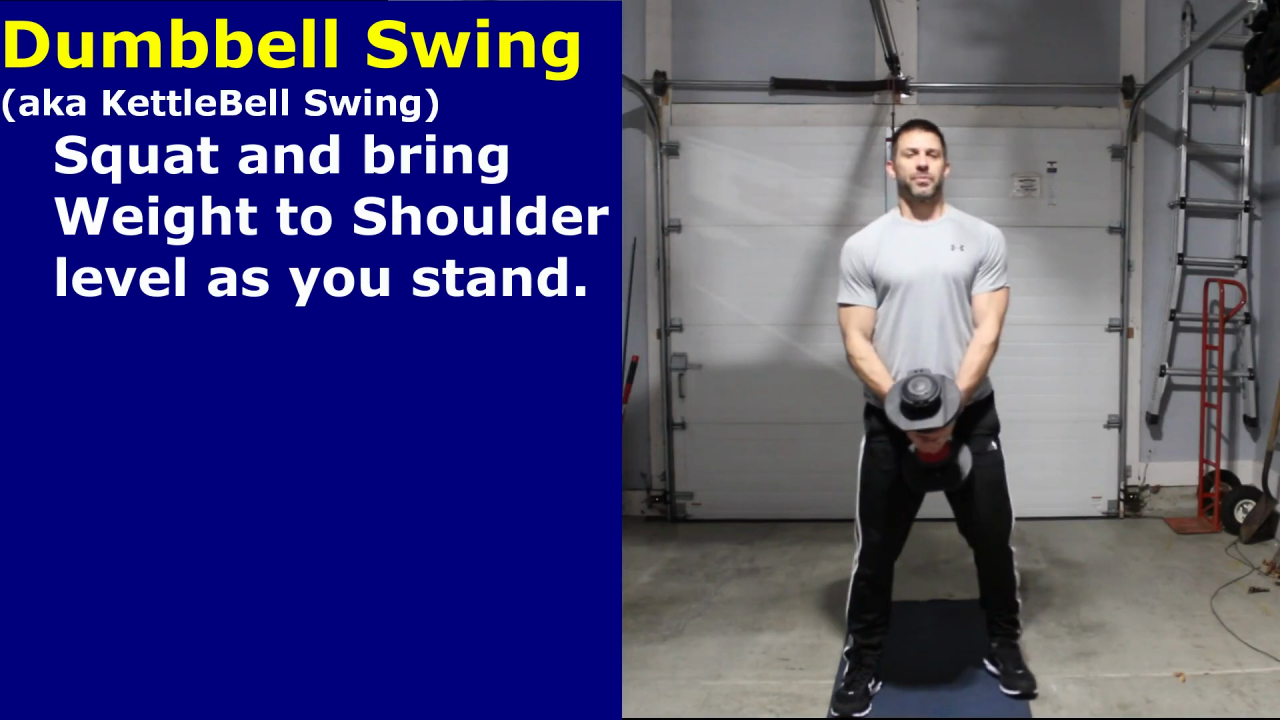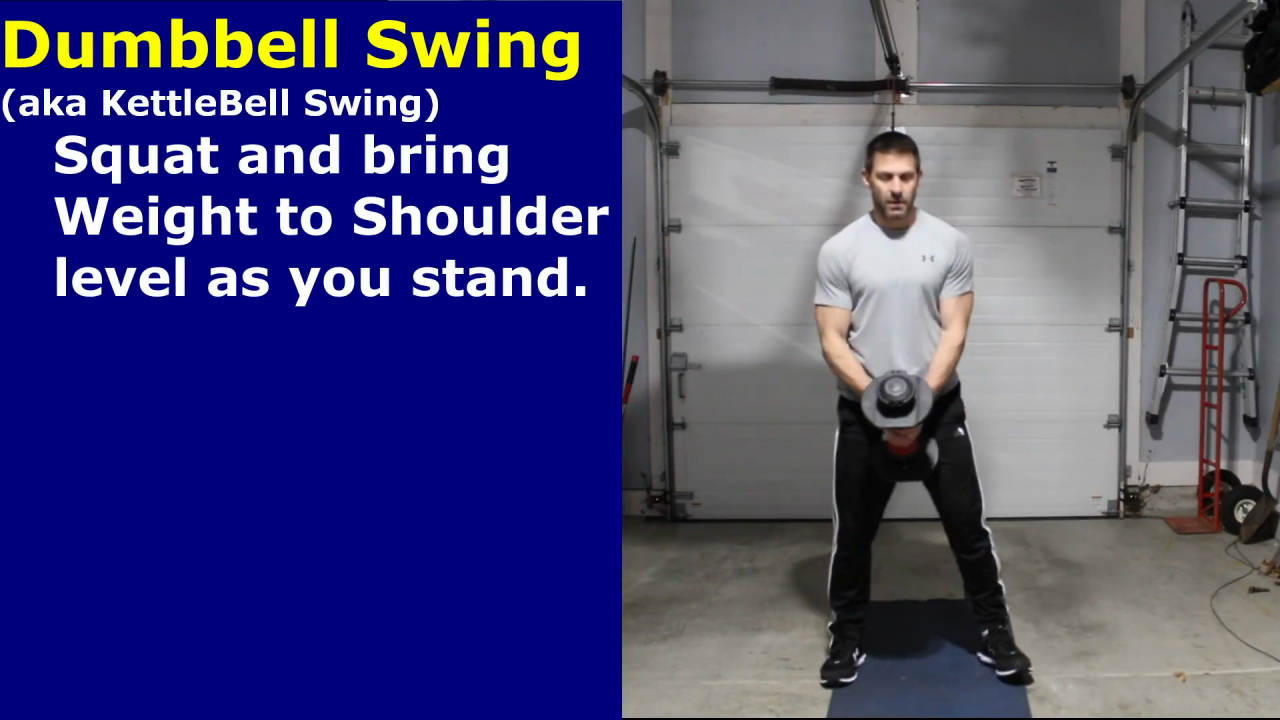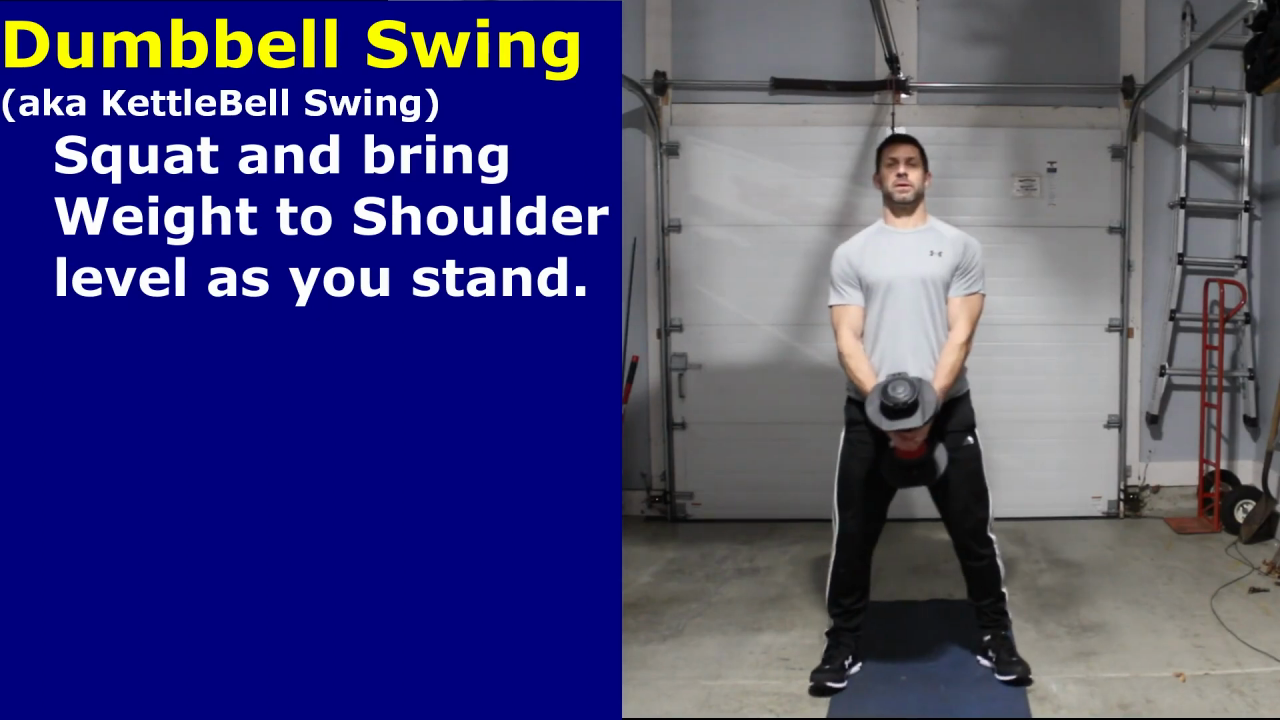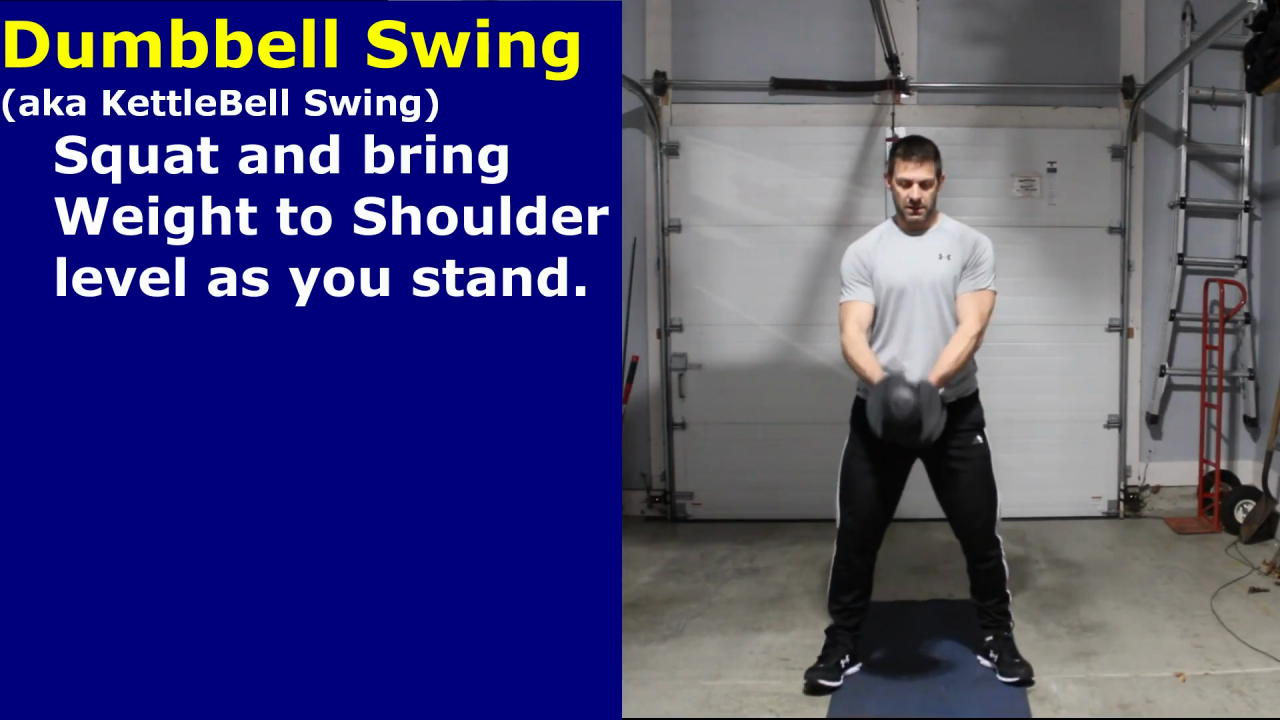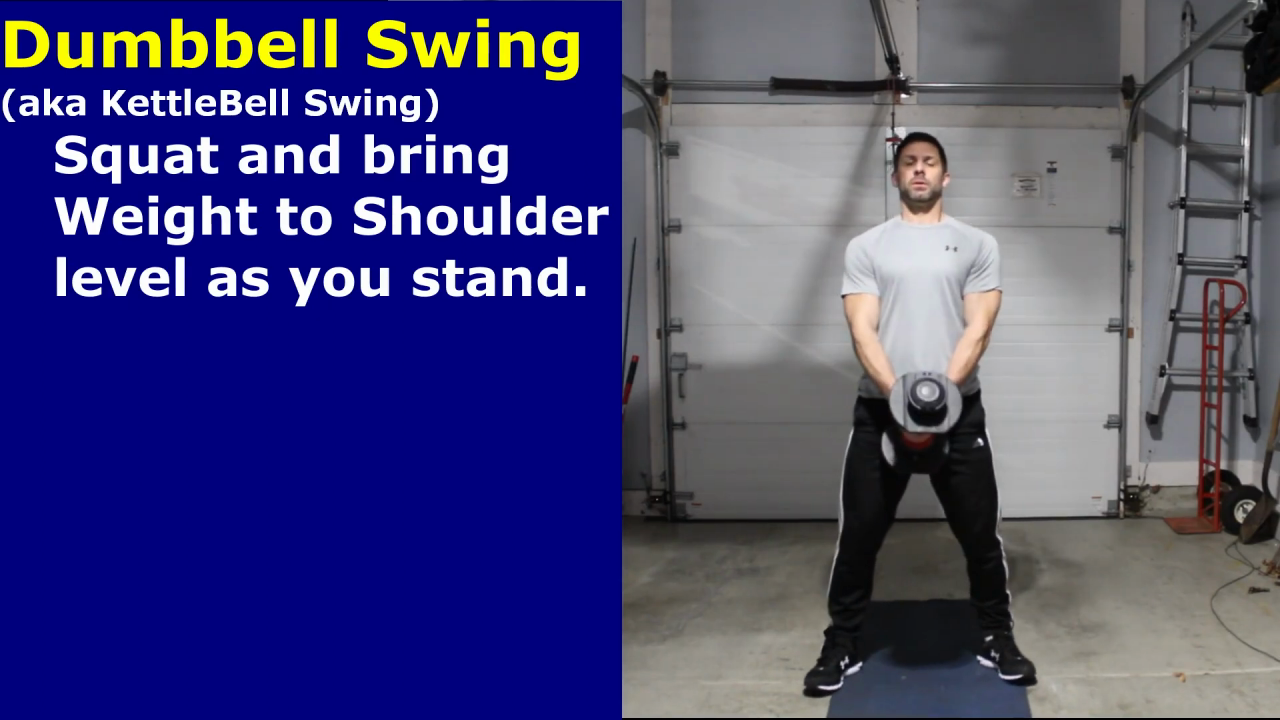
dt=1s
person 1, frame 1
left shoulder: (983, 238)
right shoulder: (863, 246)
left elbow: (988, 331)
right elbow: (856, 341)
left wrist: (949, 404)
left hip: (971, 415)
right hip: (890, 420)
left knee: (993, 540)
right knee: (876, 550)
left ankle: (1003, 647)
right ankle: (863, 662)
person 1, frame 2
left shoulder: (951, 243)
right shoulder: (839, 250)
left elbow: (954, 331)
right elbow: (832, 340)
left hip: (939, 406)
right hip: (862, 411)
left knee: (966, 523)
right knee: (853, 531)
left ankle: (994, 632)
right ankle: (847, 638)
person 1, frame 3
left shoulder: (961, 247)
right shoulder: (851, 253)
left elbow: (961, 335)
right elbow: (848, 339)
left hip: (947, 410)
right hip: (869, 412)
left knee: (972, 529)
right knee: (854, 533)
left ankle: (995, 636)
right ankle: (843, 643)
person 1, frame 4
left shoulder: (972, 244)
right shoulder: (863, 251)
left elbow: (971, 329)
right elbow: (852, 335)
left wrist: (926, 384)
right wrist: (884, 383)
left hip: (955, 409)
right hip: (876, 411)
left knee: (979, 530)
right knee: (856, 532)
left ankle: (996, 638)
right ankle: (842, 644)
person 1, frame 5
left shoulder: (978, 244)
right shoulder: (866, 246)
left elbow: (978, 330)
right elbow: (863, 330)
left hip: (959, 409)
right hip: (880, 410)
left knee: (980, 533)
right knee: (859, 534)
left ankle: (996, 639)
right ankle: (842, 646)
